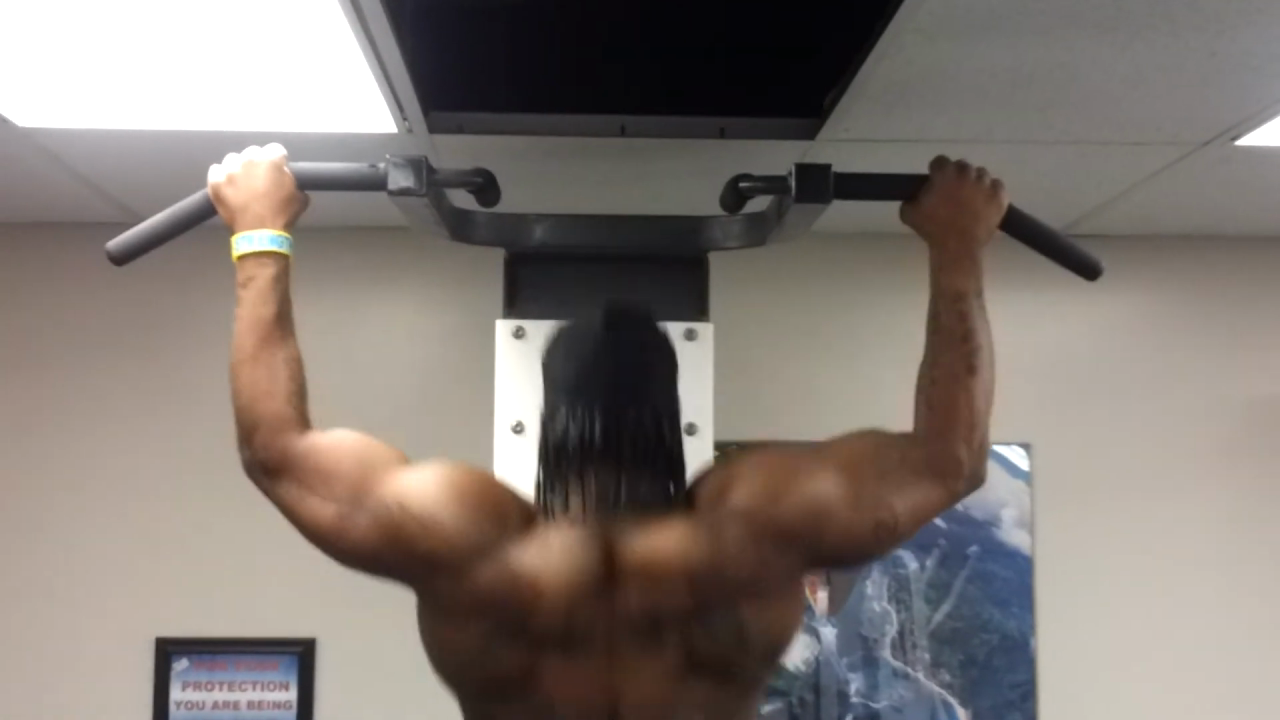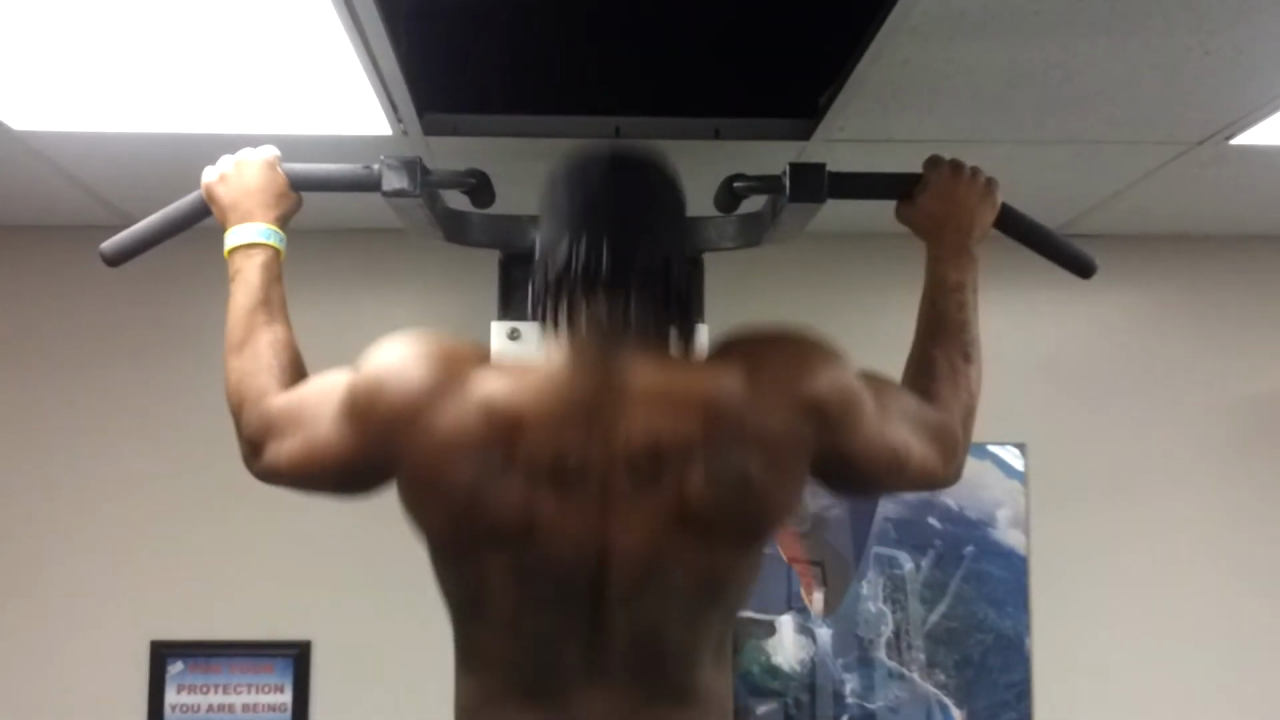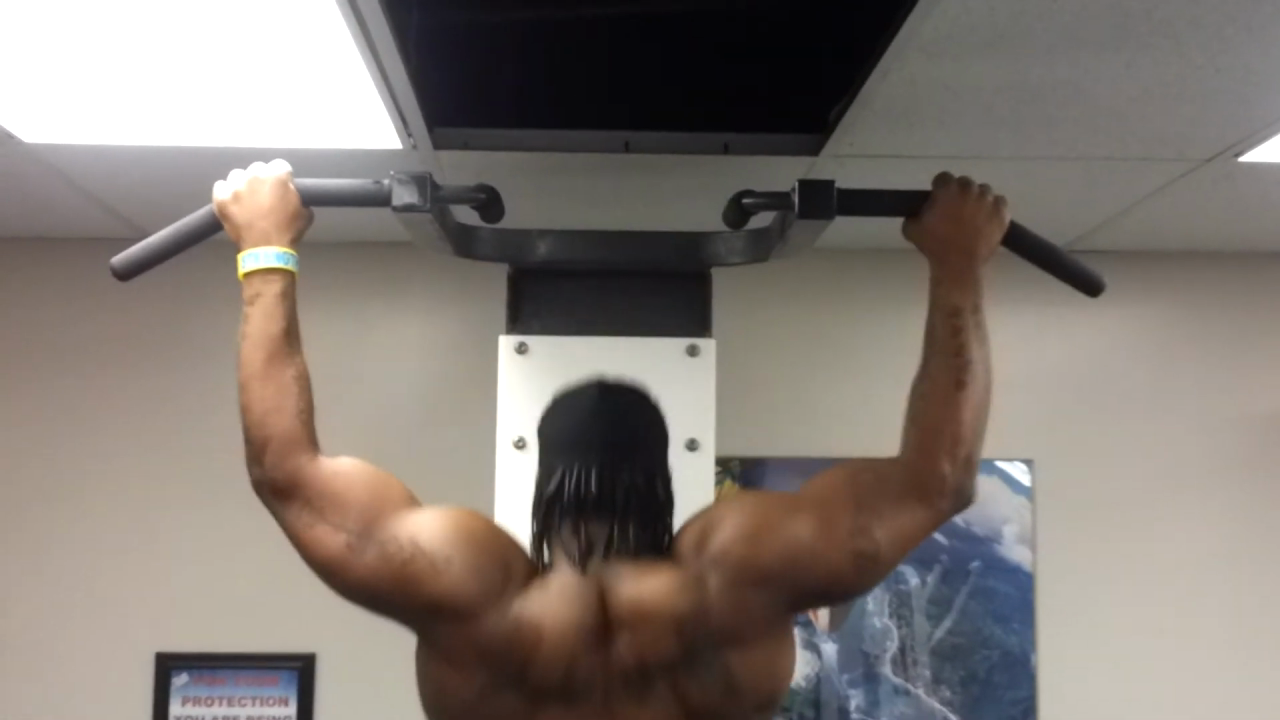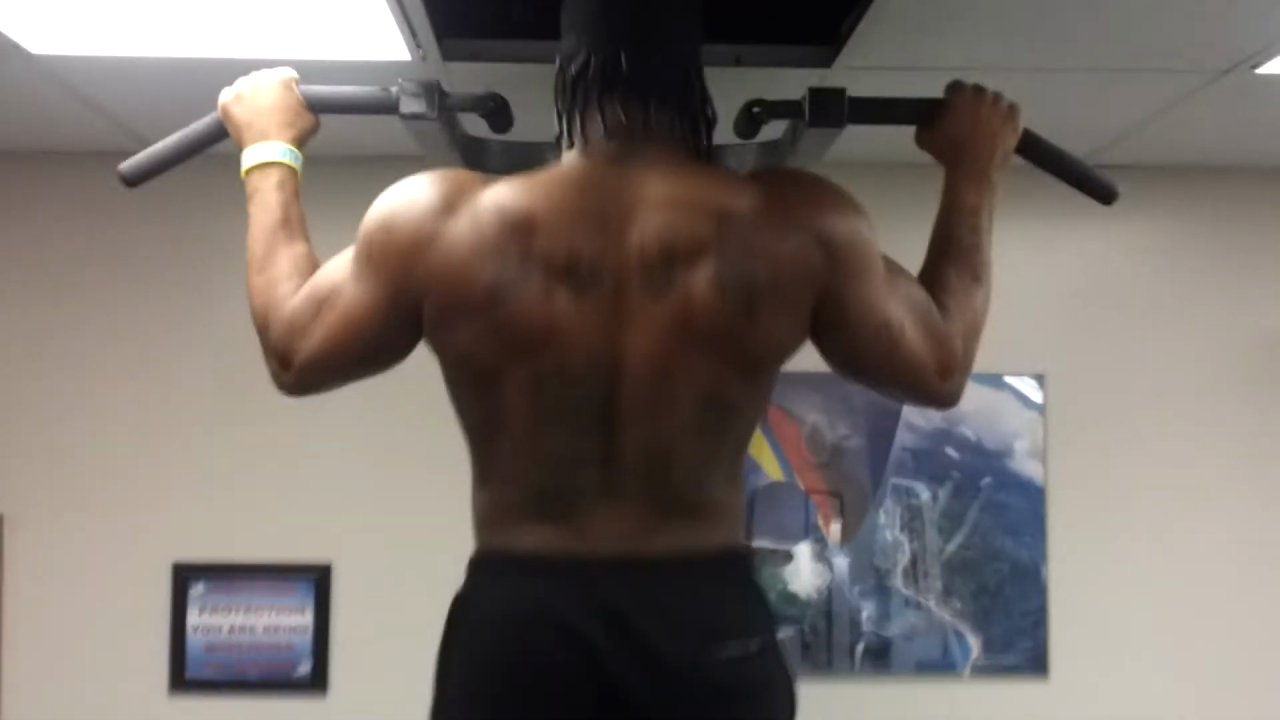
dt=0.7s
person 1, frame 1
left shoulder: (468, 553)
right shoulder: (747, 543)
left elbow: (274, 448)
right elbow: (952, 456)
left wrist: (261, 237)
right wrist: (956, 251)
person 1, frame 2
left shoulder: (430, 393)
right shoulder: (778, 395)
left elbow: (265, 430)
right elbow: (939, 443)
left wrist: (253, 231)
right wrist: (952, 247)
person 1, frame 3
left shoulder: (469, 597)
right shoulder: (732, 586)
left elbow: (285, 470)
right elbow: (937, 477)
left wrist: (267, 254)
right wrist: (956, 267)
person 1, frame 4
left shoulder: (440, 217)
right shoulder: (790, 223)
left elbow: (291, 348)
right elbow: (940, 364)
left wrist: (270, 150)
right wrist: (971, 171)
left hip: (515, 629)
right hip: (710, 632)
